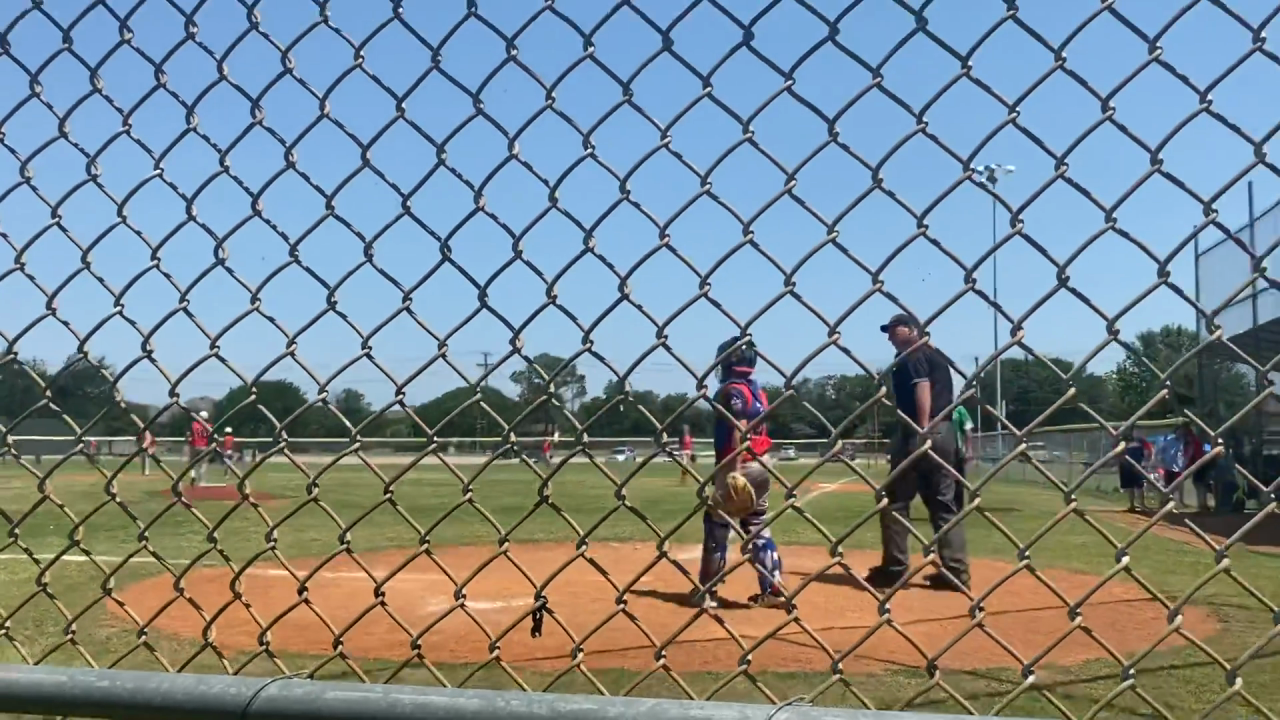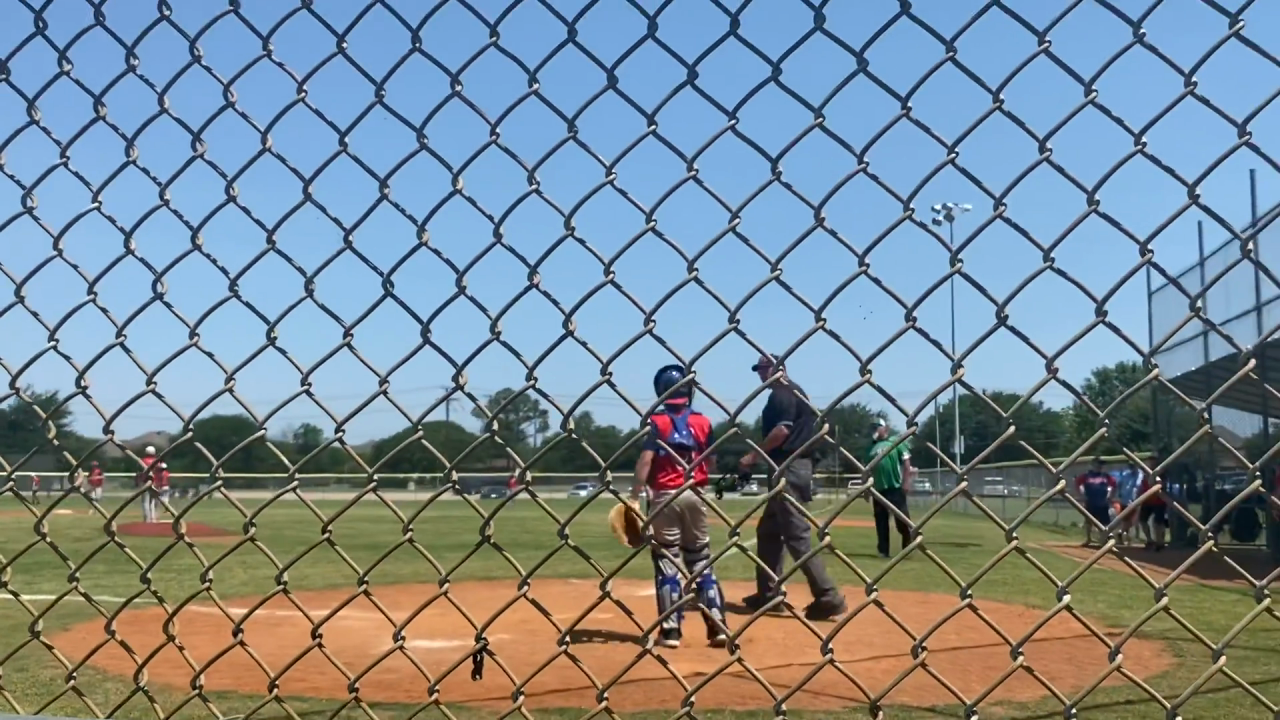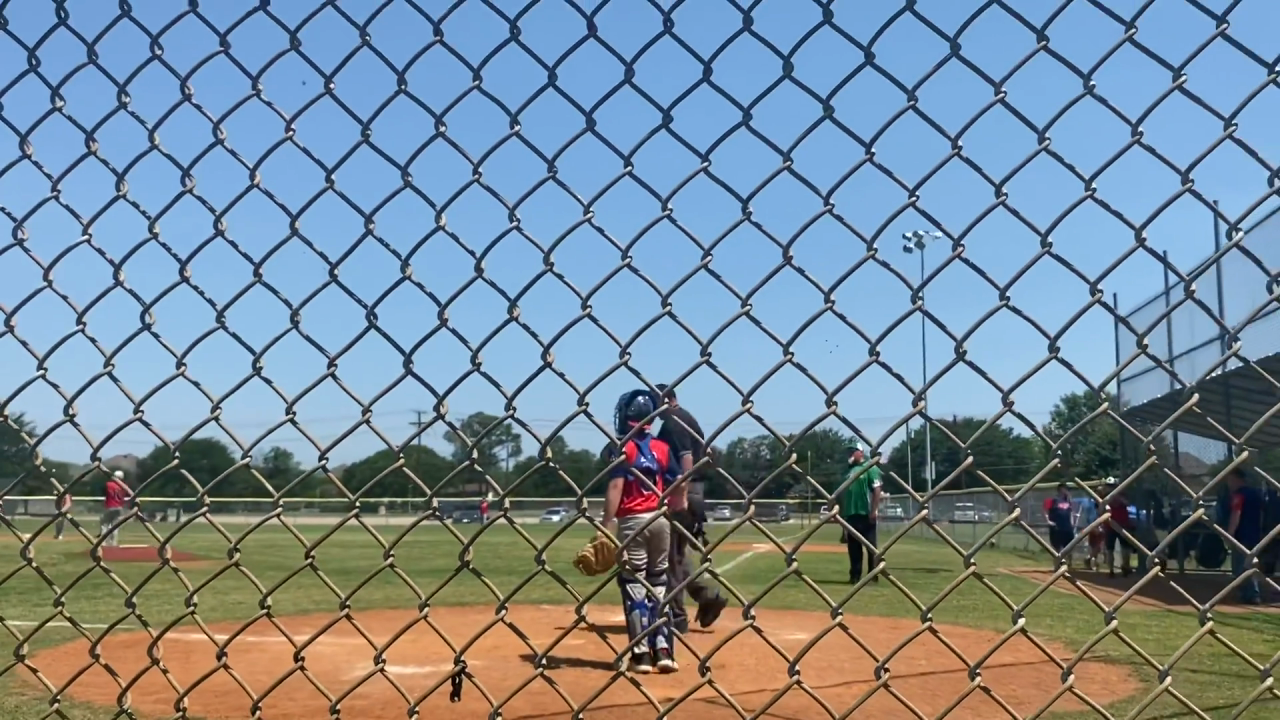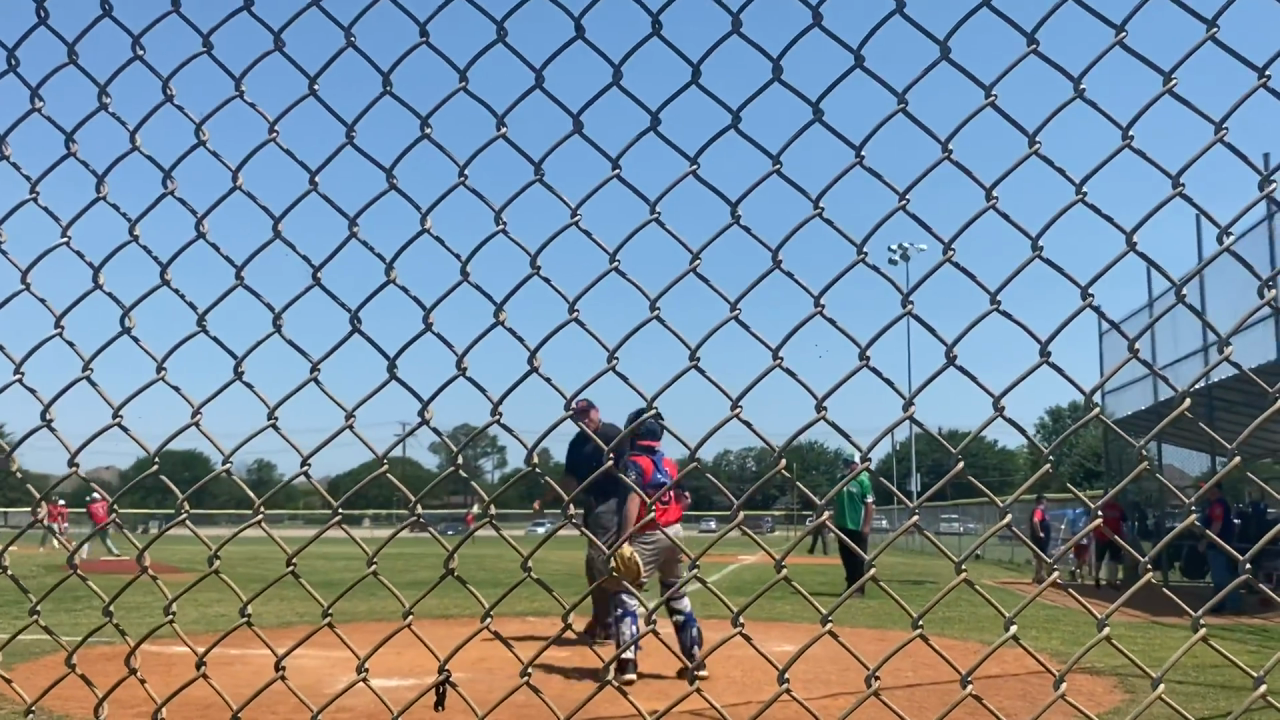
dt=0.7s
person 1, frame 1
left shoulder: (730, 390)
right shoulder: (757, 391)
left elbow: (739, 429)
left wrist: (734, 470)
left hip: (741, 466)
right hip: (762, 464)
left knee: (717, 523)
right knee: (756, 525)
left ankle: (707, 590)
right ankle: (774, 589)
person 1, frame 2
left shoulder: (656, 422)
right shoulder: (702, 422)
left elbow: (646, 459)
right elbow: (710, 463)
left wrist: (634, 496)
left hip: (665, 496)
right hip: (695, 495)
left knee: (667, 562)
right knee: (700, 559)
left ankle: (671, 629)
right ankle: (716, 625)
person 1, frame 3
left shoulder: (621, 448)
right shoulder: (662, 448)
left elbow: (616, 487)
left wrist: (605, 527)
left hip: (632, 521)
right hip: (659, 520)
left knee: (634, 586)
right knee: (659, 584)
left ankle: (642, 654)
right ankle: (663, 650)
person 1, frame 4
left shoulder: (633, 462)
right shoulder: (669, 464)
left elbow: (634, 501)
right elbow: (683, 499)
left wrist: (624, 539)
left hip: (649, 536)
right hip: (674, 533)
left knee: (625, 595)
right knee: (677, 596)
left ankle: (626, 664)
right ankle: (696, 661)
person 2, frame 1
left shoulder: (909, 353)
right shoulder: (937, 354)
left elbow: (922, 386)
left wrist: (923, 428)
left hip: (919, 433)
right hip: (945, 432)
left knee: (895, 499)
right knee: (944, 504)
left ankle: (894, 568)
right ankle: (956, 571)
person 2, frame 2
left shoulder: (783, 393)
right shoulder: (789, 394)
left elbow: (781, 430)
left wrist: (752, 456)
left hip: (789, 469)
right hip: (794, 467)
left knee: (797, 535)
right knee: (768, 530)
left ankle: (828, 597)
right ankle: (768, 593)
person 2, frame 3
left shoulder: (673, 422)
right shoulder: (684, 419)
left elbow: (687, 458)
left wrist: (680, 495)
left hip: (680, 493)
right hip: (691, 492)
left knee: (671, 556)
right knee: (676, 555)
left ankle: (676, 616)
right ankle: (708, 596)
person 2, frame 4
left shoulder: (613, 434)
right shoulder: (577, 443)
right elbow: (570, 478)
right wrist: (545, 499)
left hip: (612, 505)
right hip: (593, 506)
left knee: (598, 559)
right knee: (600, 563)
left ankle: (603, 622)
right ankle: (607, 623)
